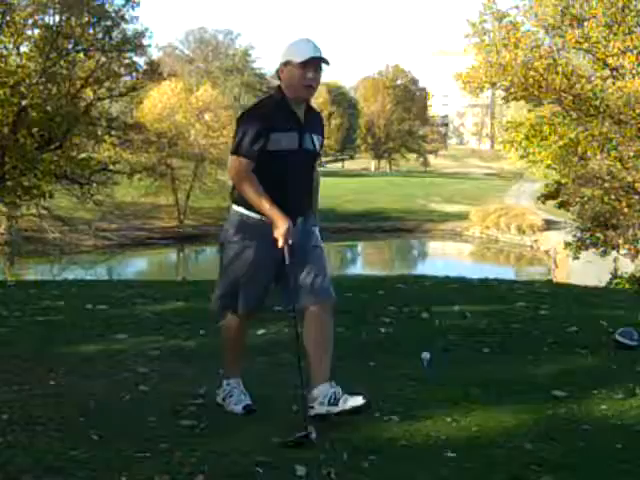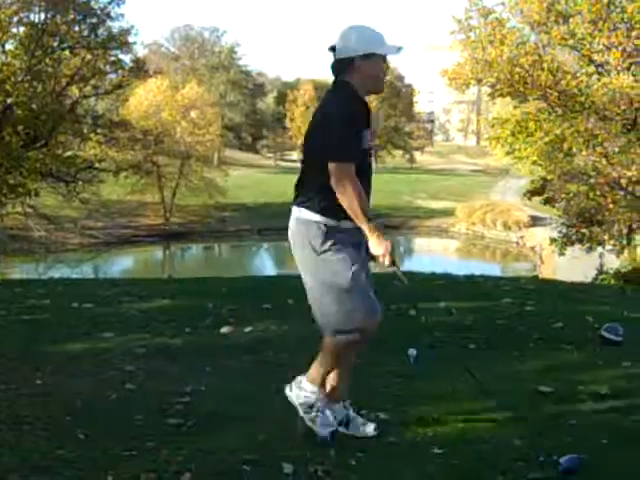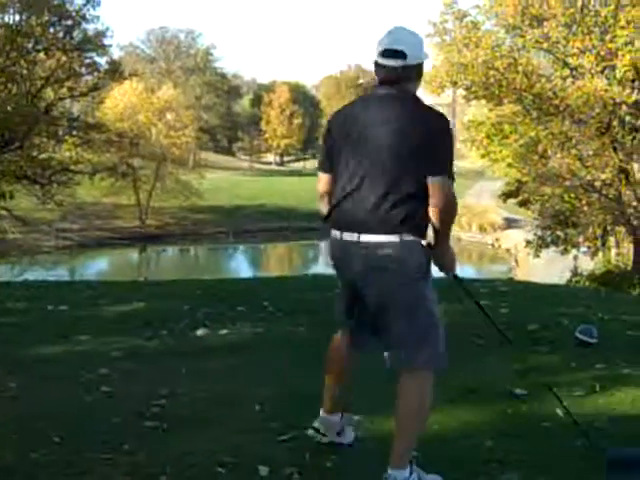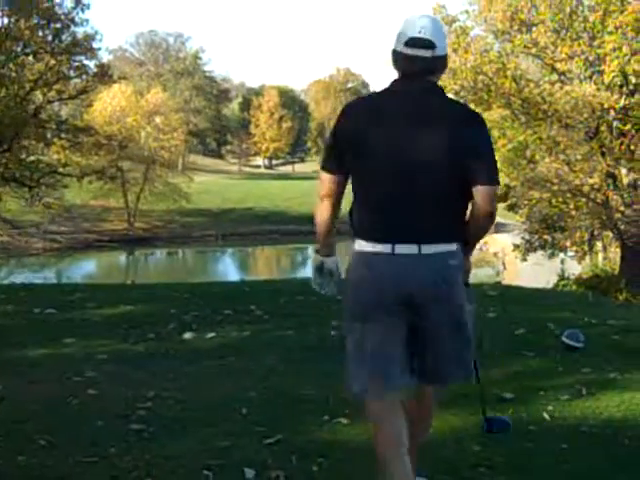
dt=0.4s
person 1, frame 1
left shoulder: (314, 120)
right shoulder: (258, 116)
right elbow: (239, 174)
left wrist: (306, 219)
right wrist: (276, 218)
left hip: (300, 225)
right hip: (254, 225)
left knee: (318, 302)
right knee: (238, 309)
left ankle: (321, 391)
right ankle: (231, 380)
person 1, frame 2
left shoulder: (342, 105)
right shoulder: (346, 110)
right elbow: (344, 182)
left wrist: (364, 230)
right wrist: (373, 234)
left hip: (329, 226)
right hip: (322, 230)
left knee: (338, 318)
right knee: (361, 320)
left ankle: (330, 405)
right ankle: (308, 386)
person 1, frame 3
left shoulder: (343, 117)
right shoulder: (431, 123)
left elbow: (324, 188)
right elbow: (442, 198)
right wrist: (442, 244)
left hip: (346, 245)
right hip: (397, 251)
left knee: (351, 330)
right knee: (418, 361)
left ankle: (330, 418)
person 1, frame 4
left shoulder: (357, 114)
right shoulder: (467, 122)
left elbow: (327, 195)
right elbow: (486, 205)
left wrist: (323, 252)
right wrist: (462, 251)
left hip: (373, 262)
right hip: (439, 262)
left knee: (380, 390)
right knee: (426, 380)
